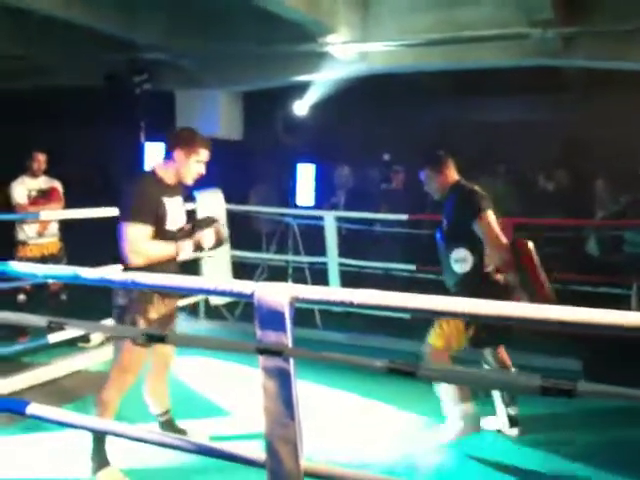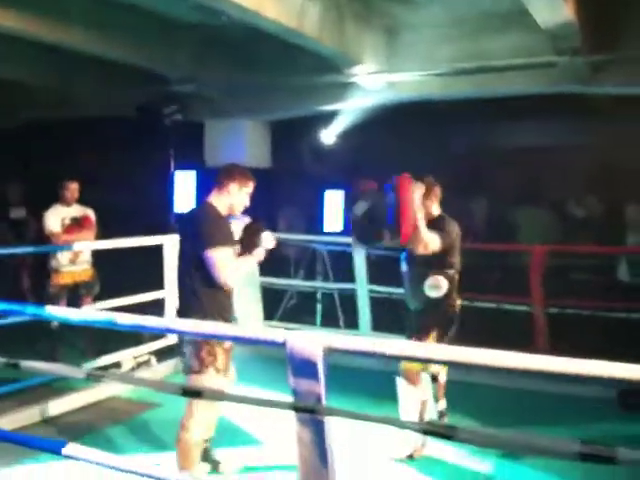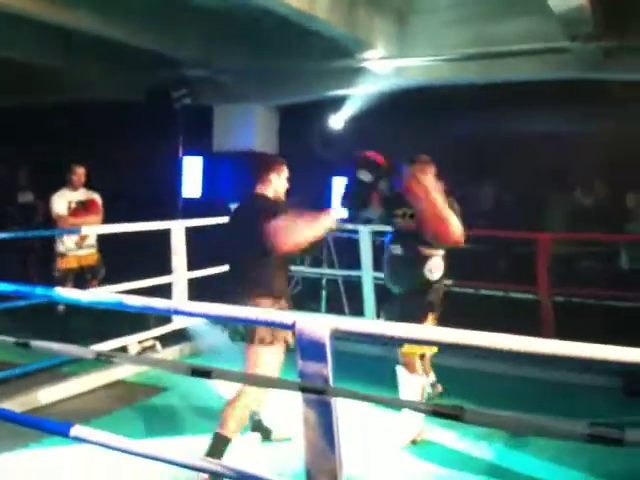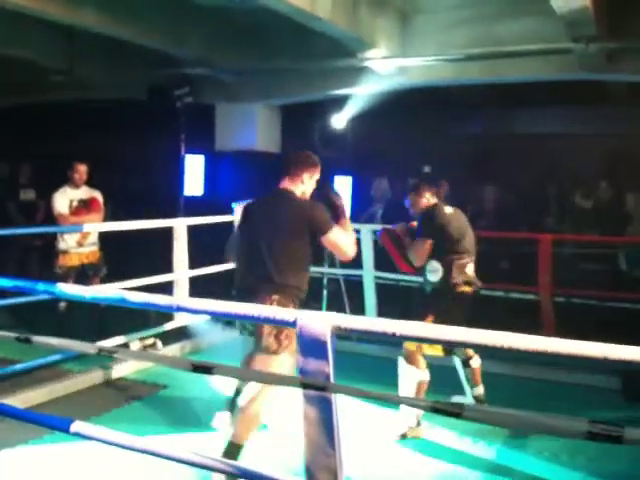
dt=0.7s
person 1, frame 1
left shoulder: (176, 189)
right shoulder: (143, 191)
right elbow: (135, 253)
left wrist: (196, 232)
right wrist: (188, 244)
left hip: (165, 293)
right hip: (141, 297)
left knee: (163, 363)
right knee: (123, 375)
left ankle: (167, 427)
person 1, frame 2
left shoulder: (199, 217)
right shoulder: (214, 221)
right elbow: (228, 277)
left wrist: (245, 248)
right wrist: (258, 250)
left hip: (203, 320)
right hip: (206, 325)
left knee: (221, 385)
right knee: (200, 409)
person 1, frame 3
left shoulder: (243, 212)
right shoulder: (268, 208)
right elbow: (289, 237)
right wrist: (327, 218)
left hip: (248, 303)
right hip: (264, 305)
left knee: (272, 362)
right knee: (255, 384)
left ankle: (254, 422)
person 1, frame 4
left shoulder: (254, 208)
right shoulder: (309, 210)
left elbow: (234, 253)
right elbow: (347, 250)
right wrist: (341, 215)
left hip: (248, 298)
right hip: (279, 305)
left knee: (259, 357)
right knee: (271, 383)
left ankle: (233, 406)
right ankle: (230, 457)
person 2, frame 1
left shoulder: (465, 197)
right shoulder: (458, 198)
left elbow: (494, 240)
left wrist: (511, 280)
left hip: (478, 288)
right hip: (473, 286)
left knee: (435, 350)
right knee: (491, 349)
left ankle: (461, 419)
right ankle: (506, 417)
person 2, frame 2
left shoulder: (447, 227)
right shoulder: (419, 223)
left elbow: (420, 246)
left wrist: (416, 208)
left hip: (438, 310)
right hip: (421, 307)
left knee: (410, 370)
right knee: (431, 363)
right ankle: (438, 412)
person 2, frame 3
left shoulder: (443, 205)
right shoulder: (397, 198)
left elbow: (454, 236)
right elbow: (368, 204)
left wrist: (435, 198)
right wrist: (371, 181)
left hip: (424, 291)
right hip: (399, 289)
left knee: (408, 354)
right knee: (413, 343)
left ankle: (413, 427)
right ankle: (431, 383)
person 2, frame 4
left shoulder: (431, 215)
right shoulder: (454, 213)
left elbow: (416, 259)
left wrist: (404, 237)
right wrist: (412, 235)
left hip: (446, 293)
right hip: (463, 289)
left knee: (412, 351)
right knee: (461, 344)
left ankle: (412, 422)
right ankle: (478, 394)
person 3, frame 1
left shoulder: (54, 184)
right shoulder: (18, 185)
left elbow: (59, 204)
right elbow: (22, 210)
left wrist: (34, 208)
right wrist: (47, 207)
left hip: (51, 240)
right hip: (27, 242)
person 3, frame 2
left shoulder: (86, 211)
right shoulder: (51, 213)
left elbow: (91, 234)
right elbow: (57, 239)
left wrist: (68, 237)
right wrist: (80, 235)
left hip: (84, 265)
right hip: (61, 267)
left knee: (87, 303)
right knee: (59, 306)
left ankle: (87, 340)
right ankle: (58, 342)
person 3, frame 3
left shoulder: (93, 196)
right shoulder: (58, 197)
left elbow: (97, 219)
right elbow: (62, 222)
left wrist: (73, 220)
right wrist: (86, 219)
left hip: (90, 251)
right hip: (67, 252)
left knee: (93, 287)
person 3, frame 4
left shoulder: (95, 194)
right shoulder: (60, 195)
left elbow: (98, 217)
right elbow: (63, 221)
left wrist: (74, 218)
right wrist: (87, 217)
left hip: (91, 249)
right hip: (68, 250)
left knee: (95, 285)
